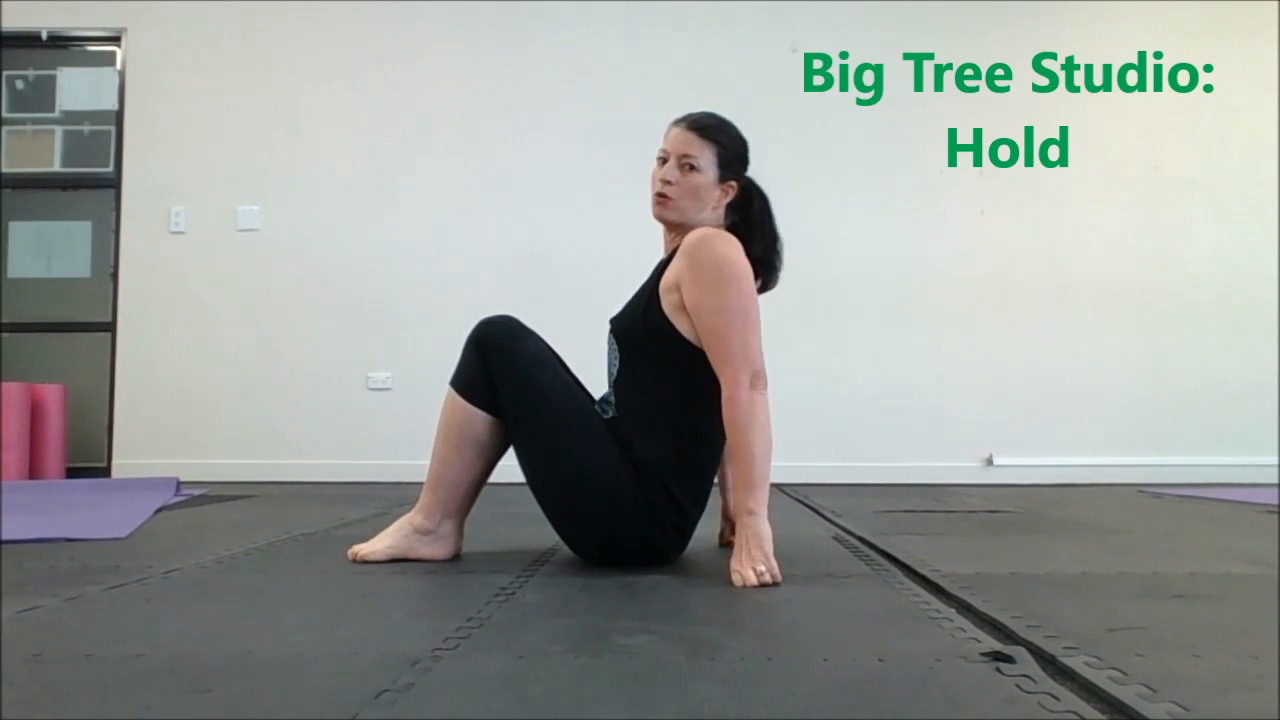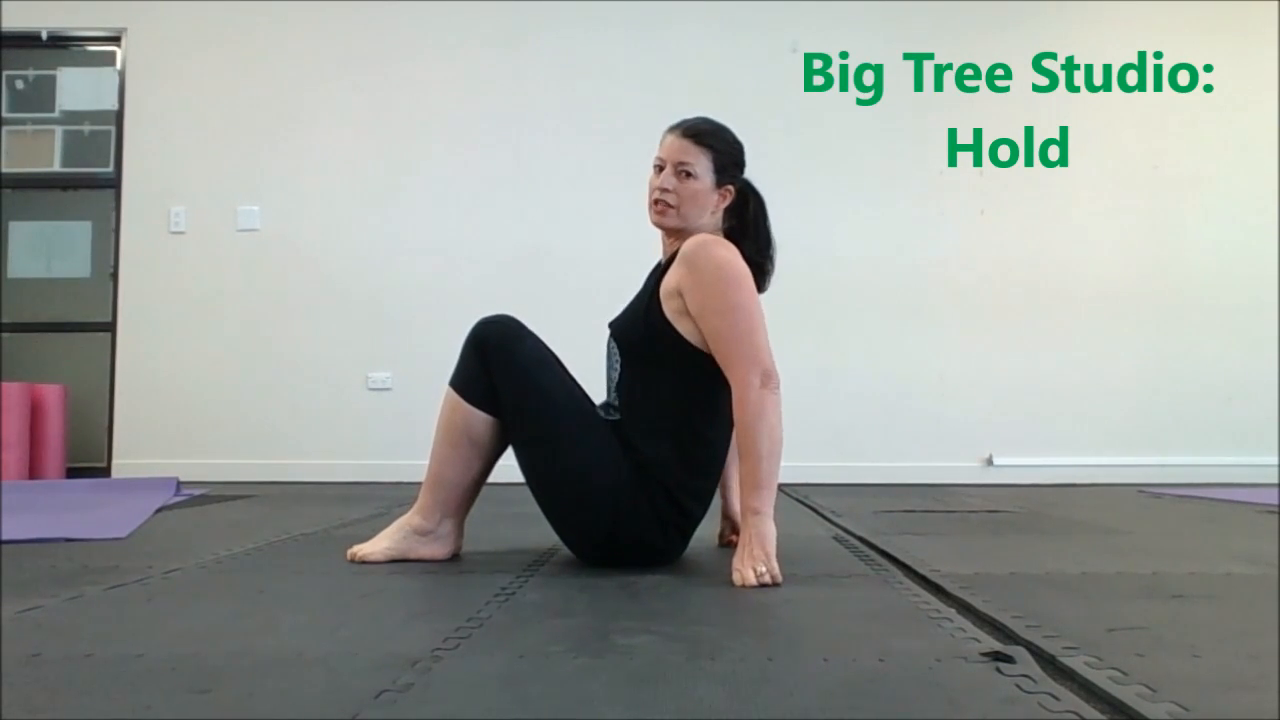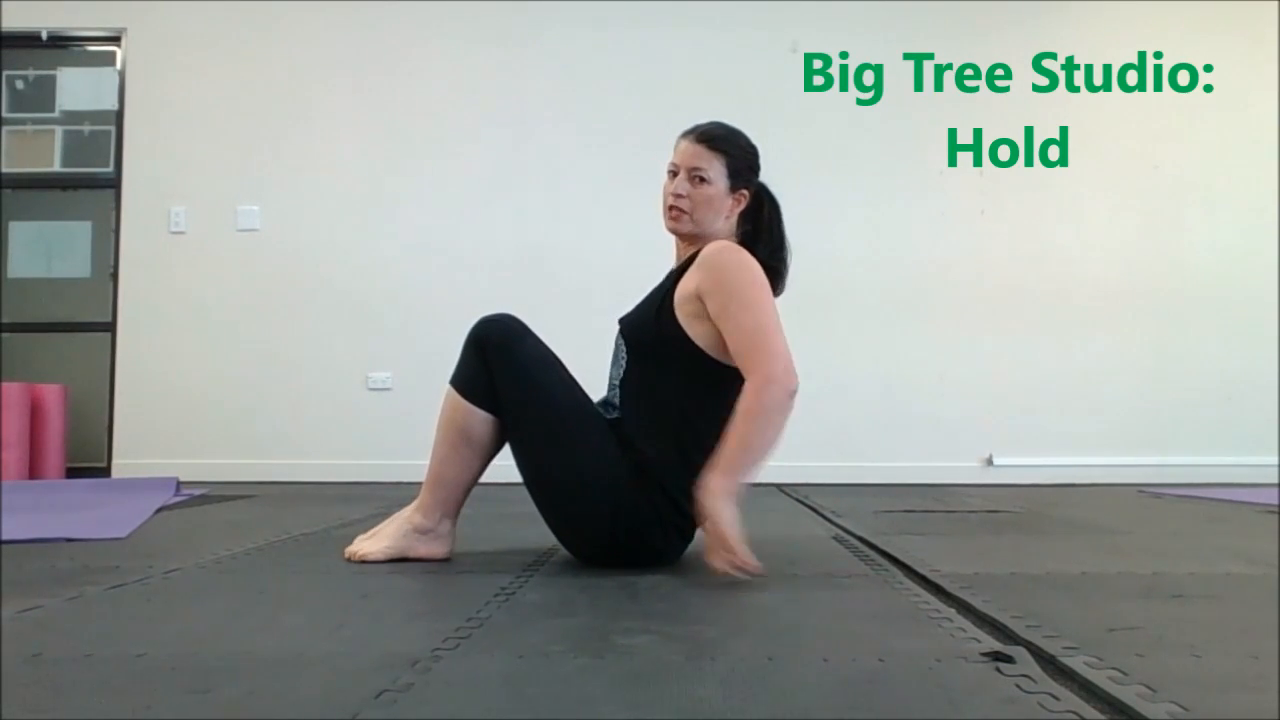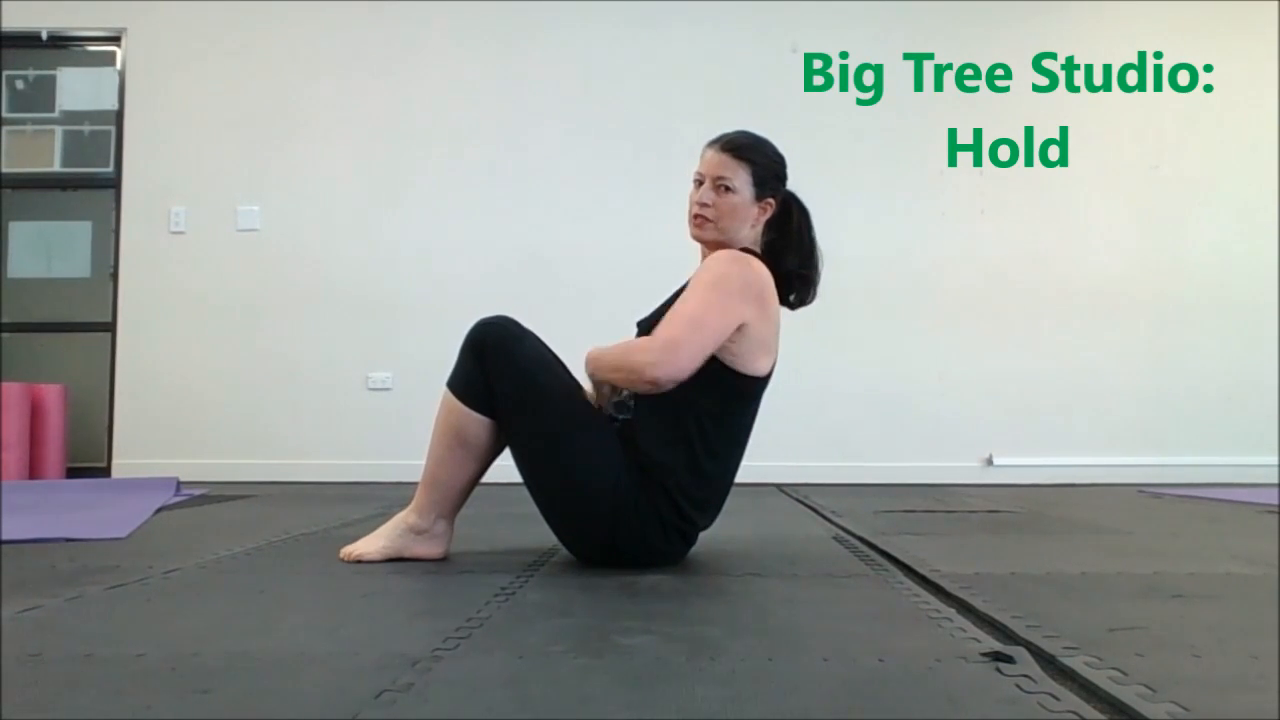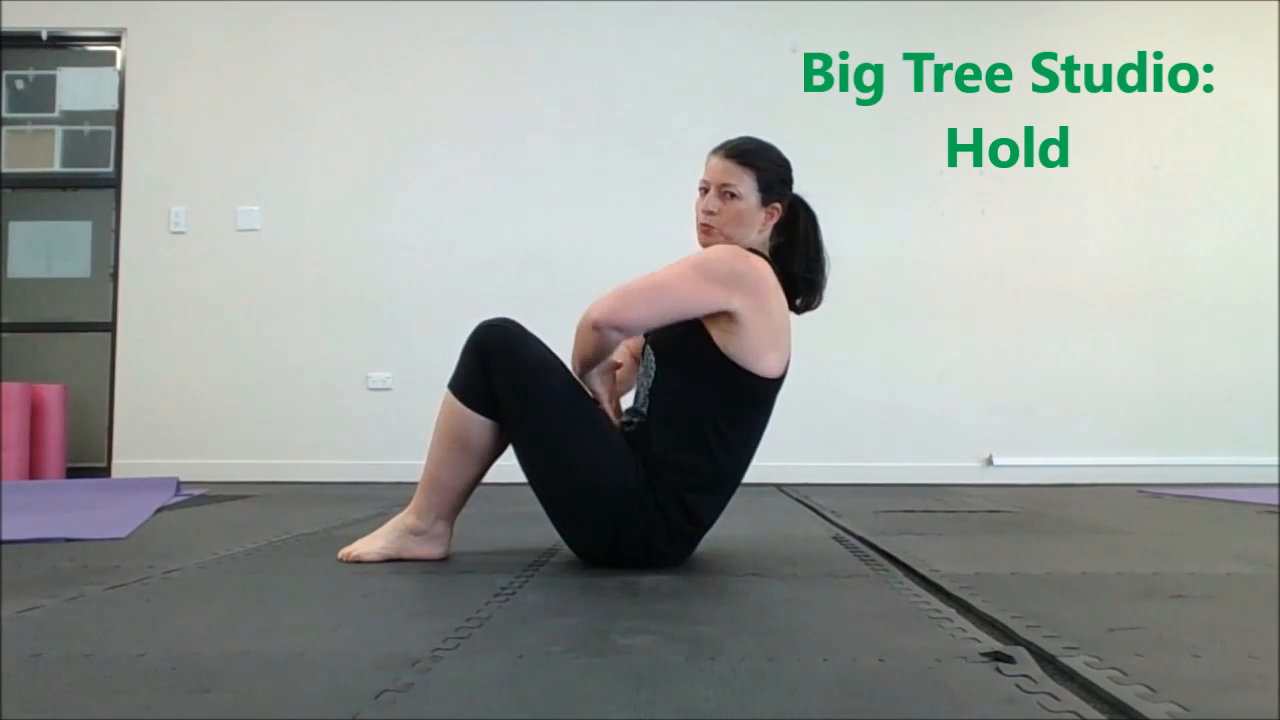
dt=0.4s
person 1, frame 1
left shoulder: (710, 251)
right shoulder: (685, 262)
left elbow: (745, 386)
right elbow: (714, 397)
left wrist: (754, 522)
right wrist: (733, 509)
left hip: (631, 516)
right hip: (634, 508)
left knee: (497, 344)
right knee: (500, 346)
left ankle: (431, 527)
right ankle: (438, 523)
person 1, frame 2
left shoulder: (708, 258)
right shoulder: (680, 267)
left elbow: (758, 384)
right elbow: (717, 395)
left wrist: (758, 524)
right wrist: (733, 508)
left hip: (634, 517)
right hip: (637, 508)
left knee: (497, 344)
right knee: (500, 350)
left ankle: (430, 527)
right ankle: (438, 522)
person 1, frame 3
left shoulder: (725, 265)
right shoulder: (694, 271)
left elbow: (776, 382)
right elbow: (721, 391)
left wrist: (716, 492)
right wrist: (715, 491)
left hip: (632, 514)
right hip: (635, 506)
left knee: (497, 341)
right knee: (502, 353)
left ankle: (428, 525)
right ankle: (431, 517)
person 1, frame 4
left shoulder: (738, 272)
right shoulder: (722, 278)
left elbow: (657, 364)
left wrist: (601, 364)
right wrist: (610, 376)
left hip: (637, 516)
right hip: (643, 511)
left knee: (495, 345)
right knee: (508, 361)
left ankle: (425, 526)
right ankle: (430, 519)
person 1, frame 5
left shoulder: (737, 270)
right shoulder: (726, 285)
left elbow: (605, 317)
right elbow: (635, 354)
left wrist: (585, 368)
right wrist: (598, 375)
left hip: (643, 517)
right hip: (650, 508)
left knee: (497, 346)
right knee: (508, 362)
left ankle: (424, 526)
right ankle: (428, 522)
